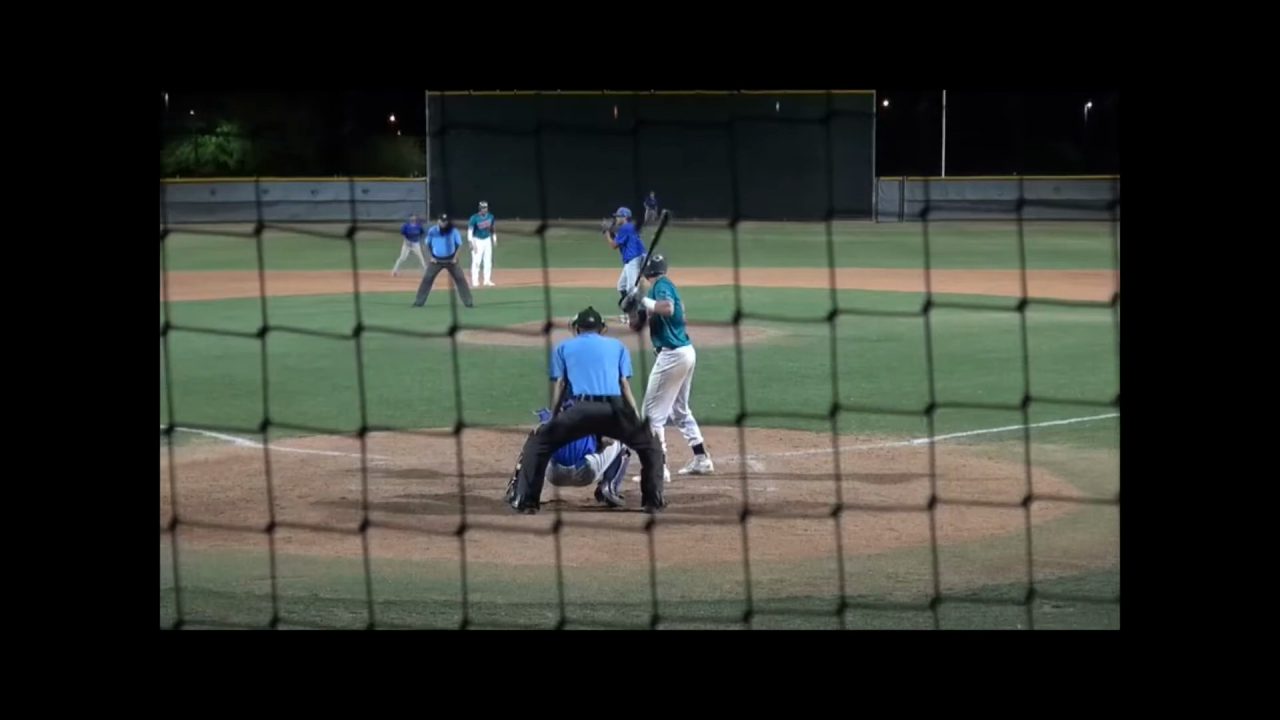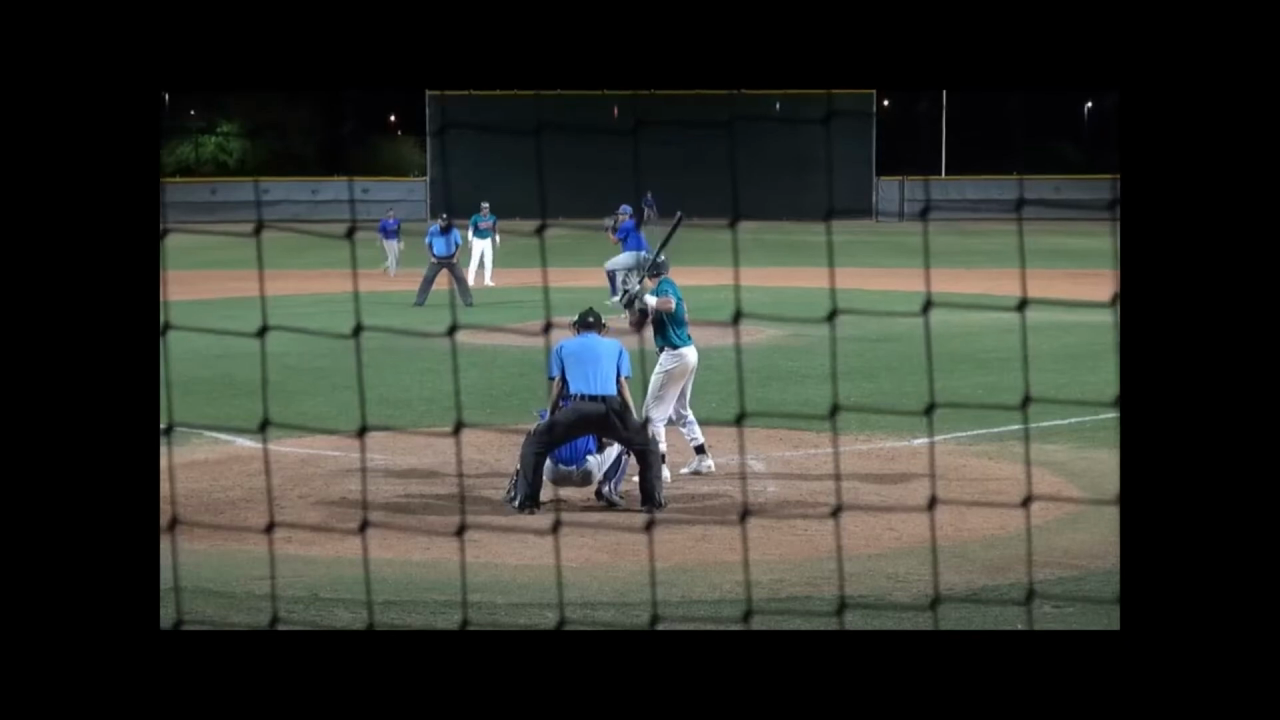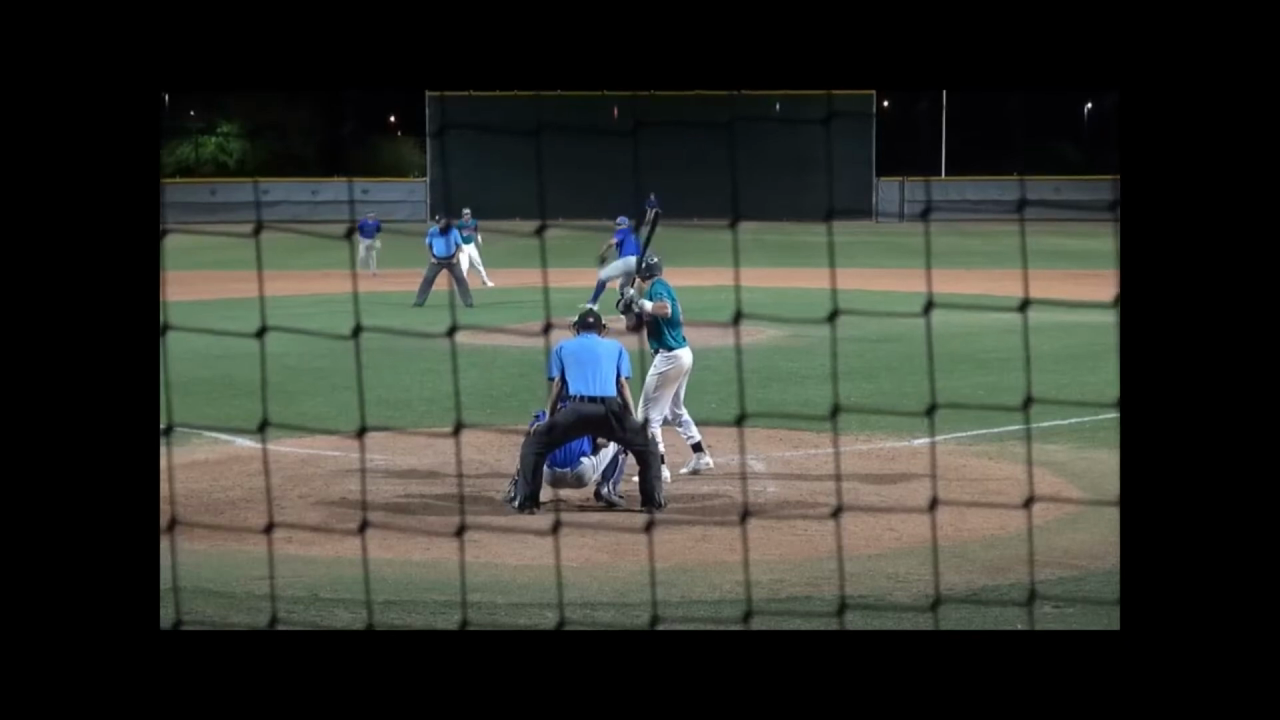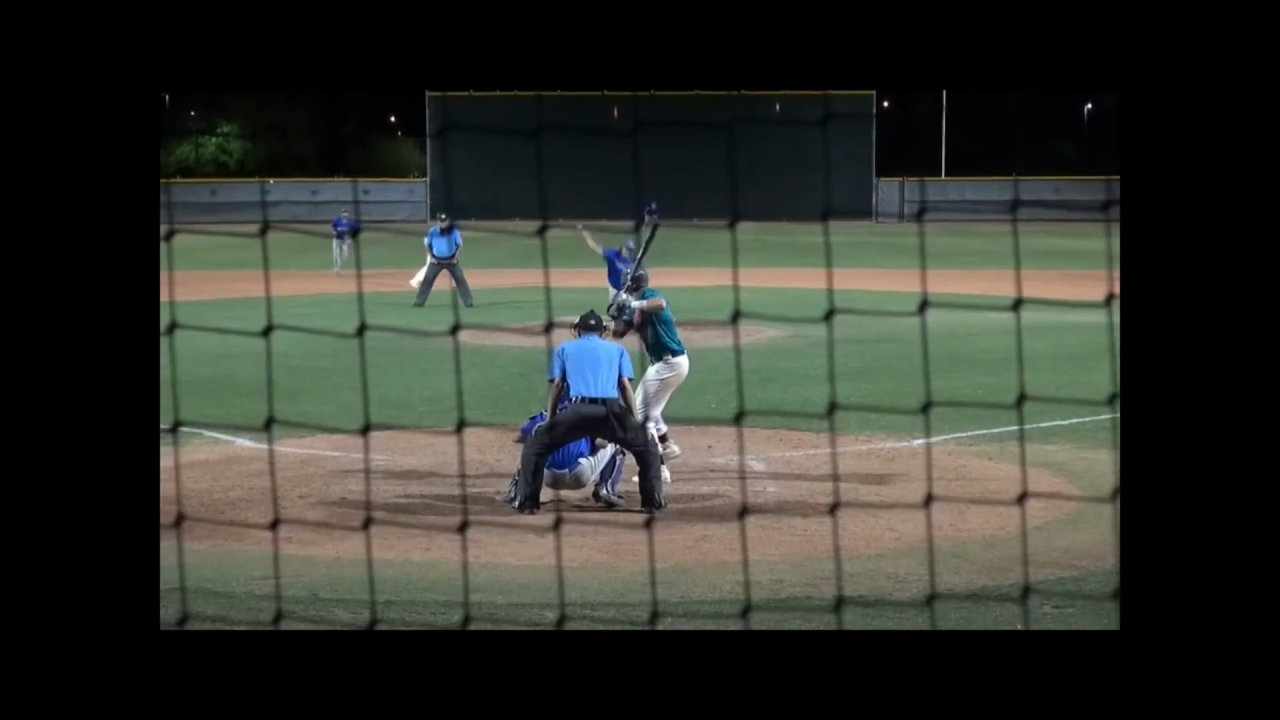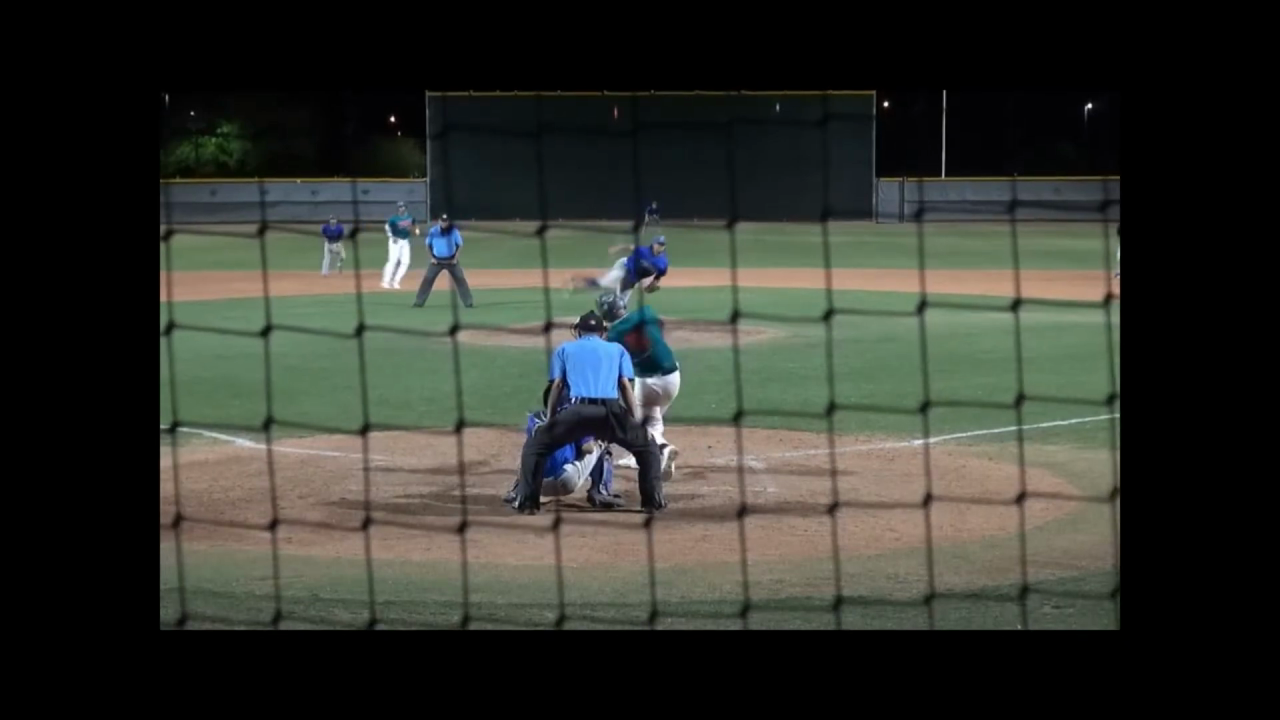
dt=0.5s
person 1, frame 1
left shoulder: (662, 285)
right shoulder: (657, 288)
left elbow: (668, 308)
right elbow: (636, 326)
left wrist: (643, 300)
right wrist: (633, 304)
left hip: (672, 355)
right hip: (684, 352)
left knee: (653, 411)
right knee: (679, 409)
left ankle: (659, 468)
right ankle: (701, 458)
person 1, frame 2
left shoulder: (665, 285)
right shoulder: (658, 289)
left elbow: (669, 305)
right elbow: (636, 324)
left wrist: (644, 297)
right wrist: (632, 302)
left hip: (675, 355)
right hip: (686, 353)
left knee: (653, 411)
right knee: (680, 410)
left ankle: (659, 468)
right ankle: (702, 459)
person 1, frame 3
left shoulder: (658, 287)
right shoulder: (655, 289)
left elbow: (665, 311)
left wrist: (639, 302)
right wrist: (629, 306)
left hip: (669, 357)
right hip: (682, 354)
left knee: (649, 413)
right knee: (675, 409)
left ankle: (659, 468)
right ankle: (700, 457)
person 1, frame 4
left shoulder: (647, 296)
right shoulder: (632, 309)
left elbow: (660, 304)
right elbow: (618, 333)
left wrist: (630, 303)
right wrist: (617, 311)
left hip: (671, 363)
right hip: (661, 362)
left knee: (643, 414)
right knee: (646, 407)
right ankle: (666, 446)
person 1, frame 5
left shoulder: (613, 335)
right shoulder: (644, 314)
right elbow: (659, 324)
left hip: (648, 382)
right hip: (672, 378)
left knee: (644, 420)
right knee: (652, 419)
left ankle: (662, 448)
person 2, frame 1
left shoulder: (564, 347)
right shoulder: (617, 345)
left elbow: (560, 385)
right elbow: (624, 384)
left wrist: (552, 418)
right wrist: (637, 418)
left hip: (580, 409)
right hip: (613, 409)
left knee: (537, 443)
right knee: (649, 445)
left ankle: (525, 501)
right ankle: (653, 500)
person 2, frame 2
left shoulder: (562, 346)
right shoulder: (616, 346)
left elbow: (558, 384)
right elbow: (622, 384)
left wrist: (549, 418)
right wrist: (635, 420)
left hip: (576, 409)
right hip: (609, 409)
left knee: (534, 443)
right knee: (646, 445)
left ankle: (525, 500)
right ankle: (653, 500)
person 2, frame 3
left shoulder: (562, 347)
right shoulder: (616, 346)
left elbow: (557, 385)
right elbow: (622, 385)
left wrist: (548, 419)
right wrist: (635, 421)
left hip: (576, 409)
right hip: (609, 410)
left knee: (534, 444)
right knee: (646, 446)
left ankle: (525, 501)
right ankle: (653, 501)
person 2, frame 4
left shoulder: (564, 348)
right shoulder: (617, 349)
left elbow: (557, 384)
right elbow: (625, 385)
left wrist: (549, 419)
right wrist: (636, 421)
left hip: (577, 410)
right hip: (610, 411)
left knee: (535, 445)
right knee: (647, 446)
left ankle: (525, 501)
right ankle: (653, 501)
person 2, frame 5
left shoulder: (565, 349)
right shoulder: (617, 349)
left elbow: (557, 385)
right elbow: (625, 385)
left wrist: (549, 419)
right wrist: (635, 421)
left hip: (577, 410)
right hip: (610, 411)
left knee: (535, 446)
right knee: (646, 446)
left ankle: (526, 501)
right ankle: (653, 501)
